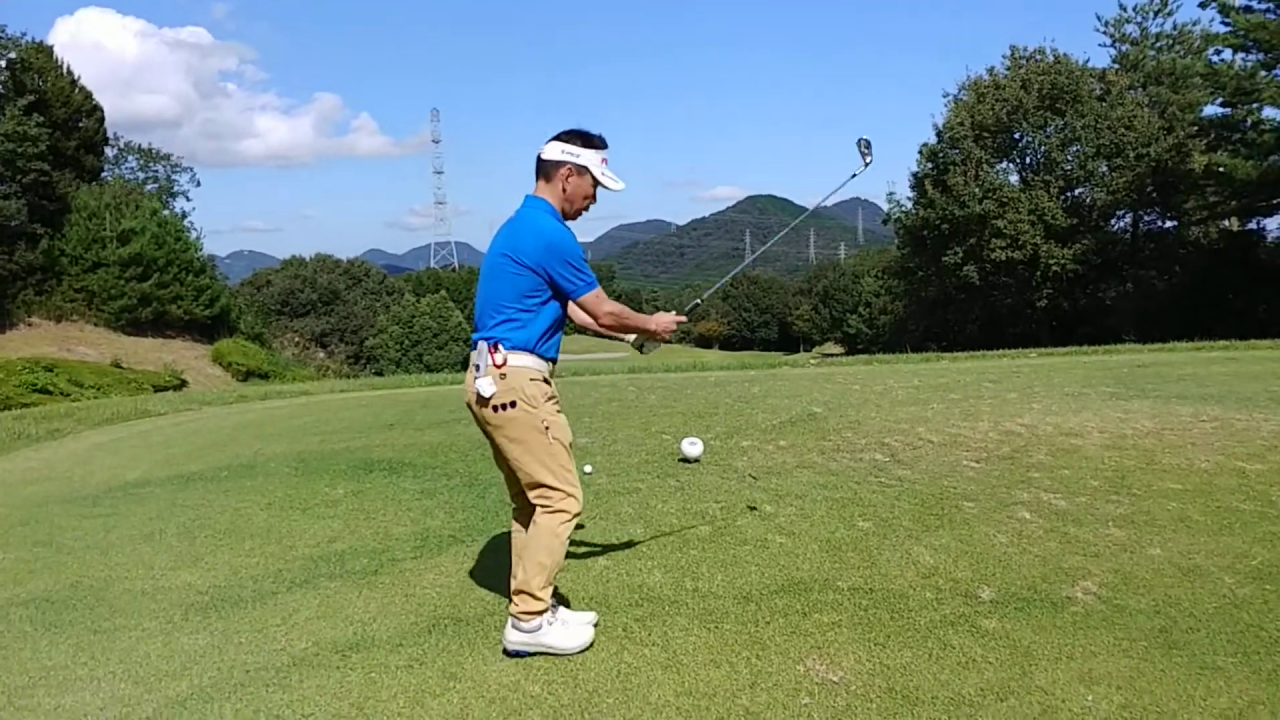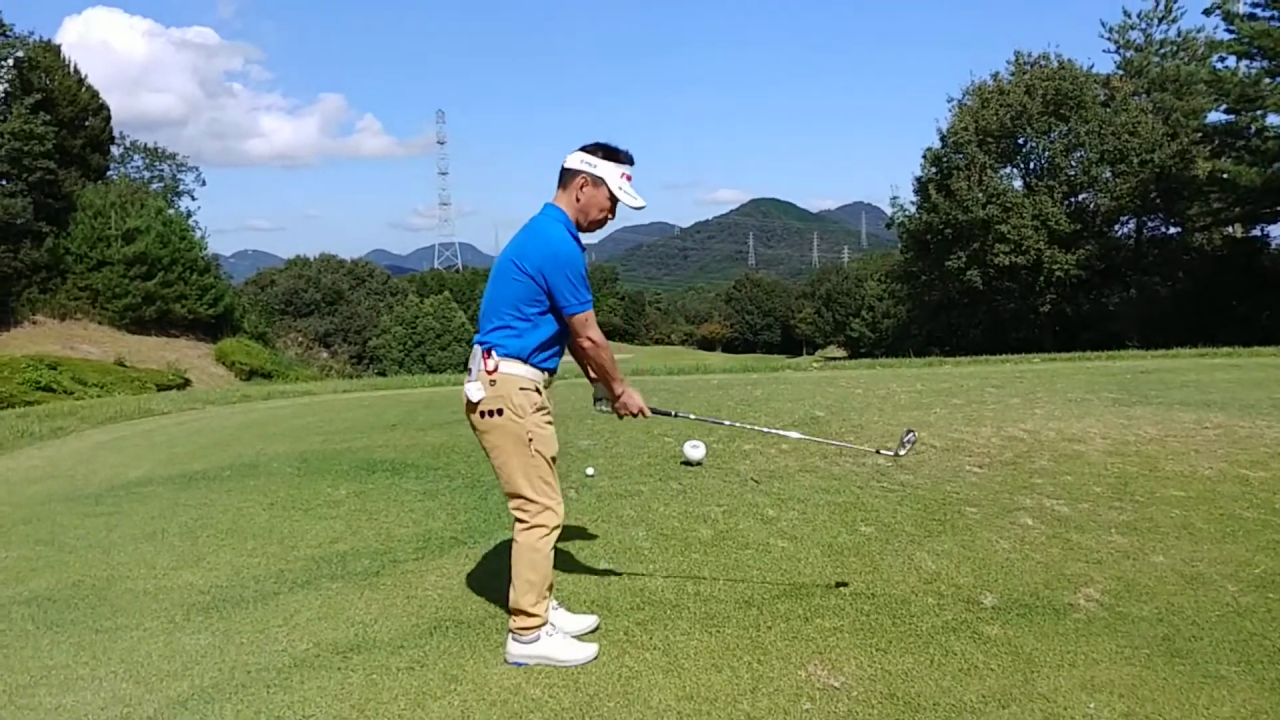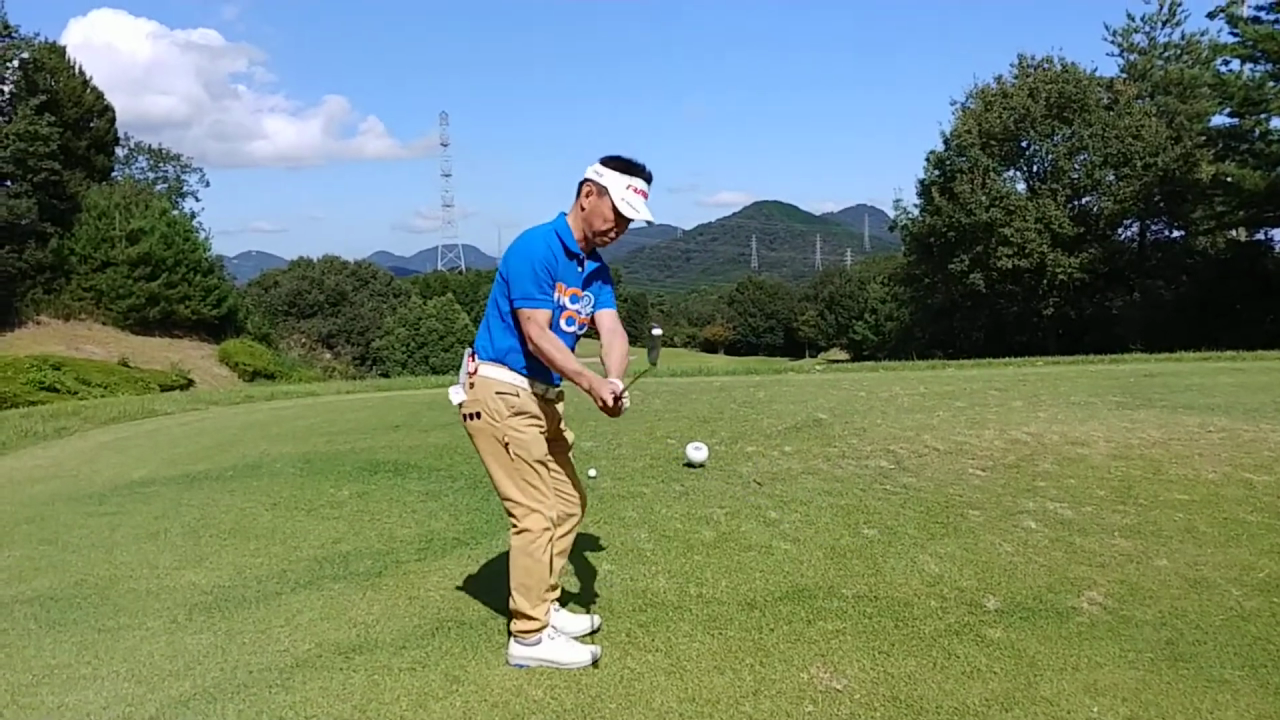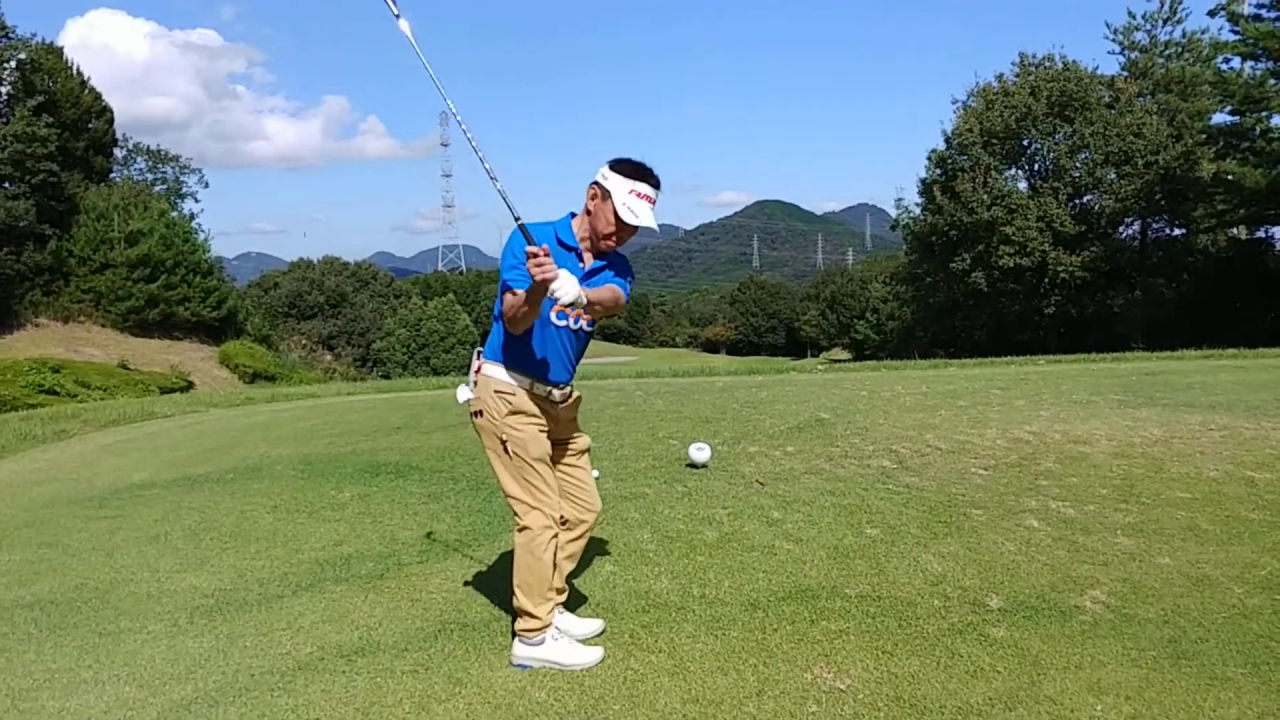
dt=0.4s
person 1, frame 1
left shoulder: (522, 226)
right shoulder: (549, 235)
left elbow: (565, 308)
right elbow: (603, 312)
left wrist: (631, 332)
right wrist: (652, 325)
left hip: (497, 377)
right hip: (516, 380)
left knee: (532, 501)
right knee: (558, 497)
left ankle: (537, 606)
right ankle: (527, 619)
person 1, frame 2
left shoulder: (548, 235)
right shoulder: (557, 245)
left elbow: (574, 332)
right elbow: (587, 338)
left wrist: (603, 386)
right wrist: (620, 390)
left hip: (508, 385)
right hip: (509, 388)
left knee: (539, 505)
right knee: (539, 510)
left ankle: (539, 608)
right ankle: (527, 635)
person 1, frame 3
left shoulder: (598, 269)
right shoulder: (535, 246)
left elbow: (611, 329)
right elbow: (536, 335)
left wrist: (615, 380)
right wrist: (591, 385)
left hip: (544, 397)
right hip: (502, 393)
left knee: (568, 504)
right knee: (534, 514)
left ankle: (545, 608)
right ankle: (529, 636)
person 1, frame 4
left shoulder: (616, 267)
right shoulder: (531, 240)
left elbow: (609, 302)
right elbow: (513, 318)
left wrist: (572, 292)
right wrist: (540, 291)
left hip: (559, 398)
right hip: (508, 392)
left knee: (581, 508)
right knee: (539, 515)
left ankle: (549, 610)
right ankle: (533, 637)
